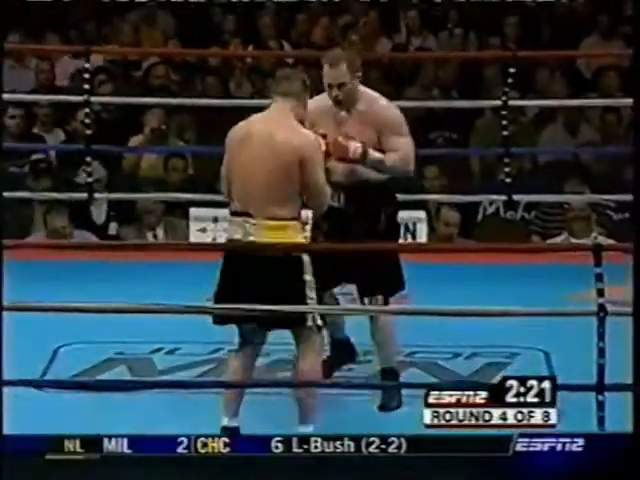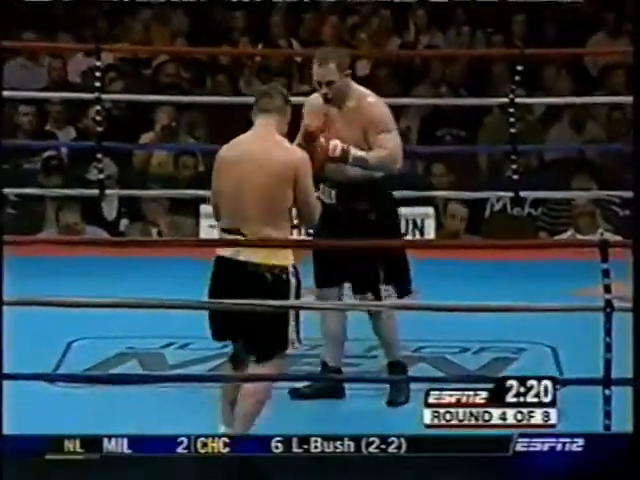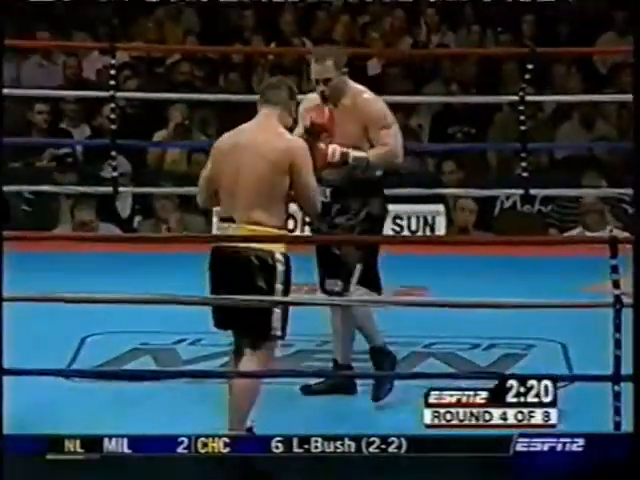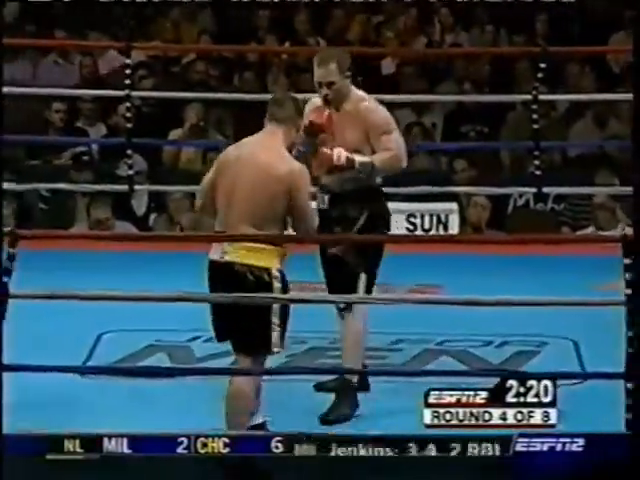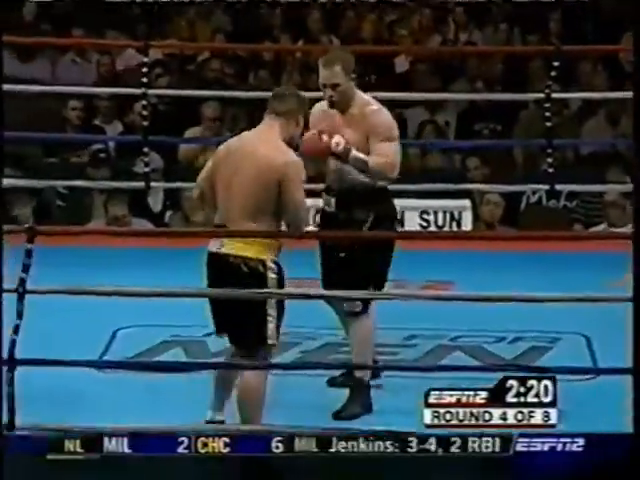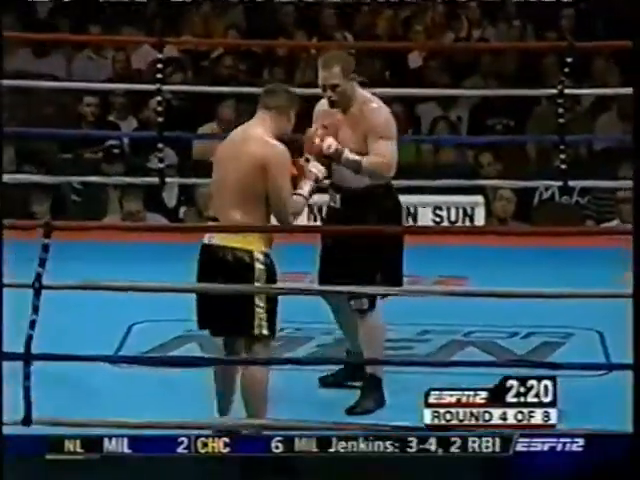
dt=0.2s
person 1, frame 1
left shoulder: (383, 111)
right shoulder: (316, 108)
left elbow: (406, 163)
left wrist: (366, 156)
left hip: (372, 206)
right hip: (332, 203)
left knee: (377, 299)
right knee: (318, 282)
left ankle: (390, 377)
right ankle: (339, 344)
person 1, frame 2
left shoulder: (372, 108)
right shoulder: (313, 106)
left elbow: (392, 159)
left wrist: (347, 153)
right wrist: (306, 142)
left hip: (368, 203)
right hip: (332, 201)
left knee: (374, 295)
right knee: (326, 291)
left ankle: (396, 368)
right ankle: (332, 375)
person 1, frame 3
left shoulder: (369, 106)
right shoulder: (310, 104)
left elbow: (394, 153)
left wrist: (349, 157)
right wrist: (307, 137)
left hip: (362, 200)
right hip: (328, 198)
left knee: (347, 288)
right knee: (334, 290)
left ankle: (381, 352)
right ankle: (342, 371)
person 1, frame 4
left shoulder: (371, 112)
right shoulder: (313, 109)
left elbow: (397, 159)
right elbow: (298, 160)
left wrist: (353, 162)
right wrist: (307, 139)
left hip: (363, 209)
right hip: (329, 205)
left knee: (350, 300)
right knee: (342, 297)
left ankle: (349, 392)
right ankle: (354, 372)
person 1, frame 5
left shoulder: (376, 116)
right shoulder: (319, 112)
left elbow: (390, 169)
left wrist: (348, 154)
left hip: (368, 211)
right hip: (334, 206)
left knee: (358, 302)
right knee: (335, 292)
left ankle: (360, 389)
right ankle: (366, 361)
person 1, frame 6
left shoulder: (375, 114)
right shoulder: (323, 109)
left elbow: (386, 167)
right elbow: (318, 160)
left wrist: (341, 154)
right wrist: (317, 151)
left hip: (373, 208)
right hip: (340, 203)
left knee: (365, 300)
right knee: (333, 289)
left ankle: (373, 385)
right ankle: (355, 360)
person 2, frame 1
left shoulder: (237, 132)
right shoulder: (305, 140)
right elbow: (319, 204)
left hip: (240, 243)
right hip: (282, 247)
left knee: (248, 340)
right knee: (310, 340)
left ankle: (229, 423)
right ankle: (308, 428)
person 2, frame 2
left shoulder: (225, 153)
right shoulder: (294, 157)
left elbow: (217, 212)
right elbow: (311, 218)
left hip: (228, 261)
right hip: (270, 265)
left knee: (242, 353)
right knee: (269, 361)
left ankle: (228, 431)
right ankle: (236, 438)
person 2, frame 3
left shoulder: (225, 141)
right shoulder: (293, 146)
left elbow: (204, 197)
right elbow: (311, 208)
left hip: (224, 249)
right hip: (262, 253)
left knee: (245, 345)
right knee: (259, 352)
left ankle: (240, 428)
person 2, frame 4
left shoulder: (229, 154)
right shoulder: (293, 170)
left elbow: (203, 205)
right elbow: (307, 229)
left hip: (221, 261)
right hip: (258, 267)
left knee: (247, 351)
right knee: (251, 360)
left ankle: (251, 422)
person 2, frame 5
left shoulder: (228, 146)
right shoulder: (286, 161)
left elbow: (200, 194)
right elbow: (297, 223)
right wrist: (295, 185)
left hip: (219, 254)
right hip: (254, 261)
left knee: (239, 346)
right knee: (256, 356)
left ankle: (215, 418)
person 2, frame 6
left shoulder: (229, 142)
right shoulder: (274, 151)
right elbow: (286, 215)
right wrist: (308, 182)
left hip: (213, 248)
right hip: (245, 253)
left knee: (232, 343)
right knee: (256, 347)
left ankle: (225, 422)
